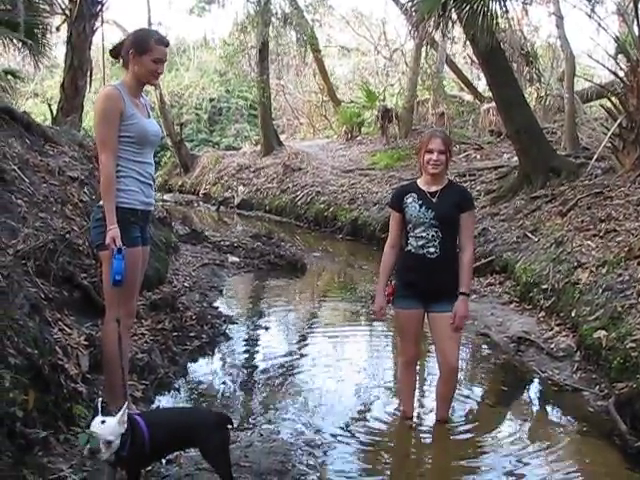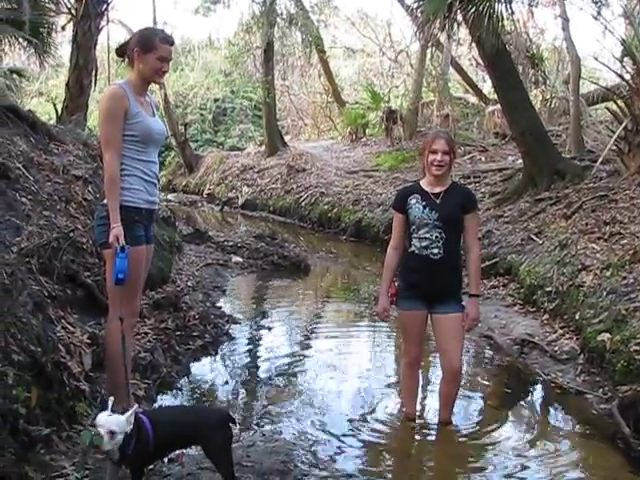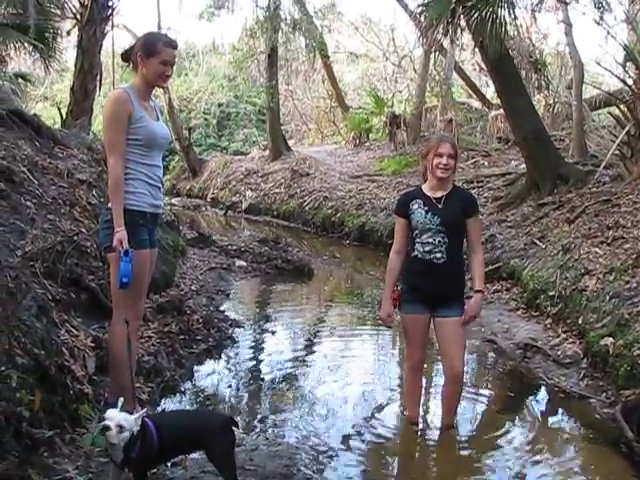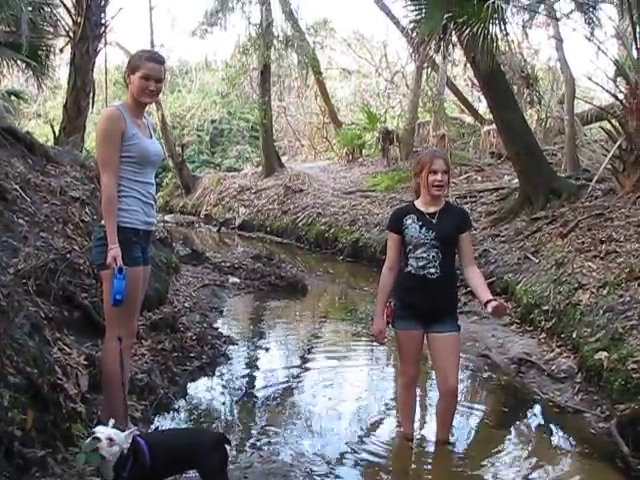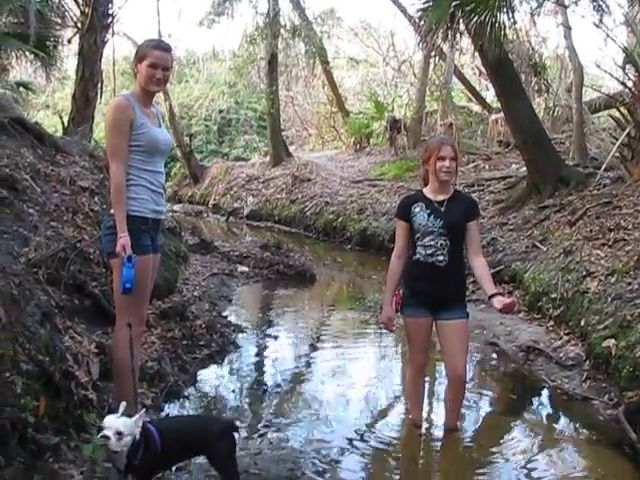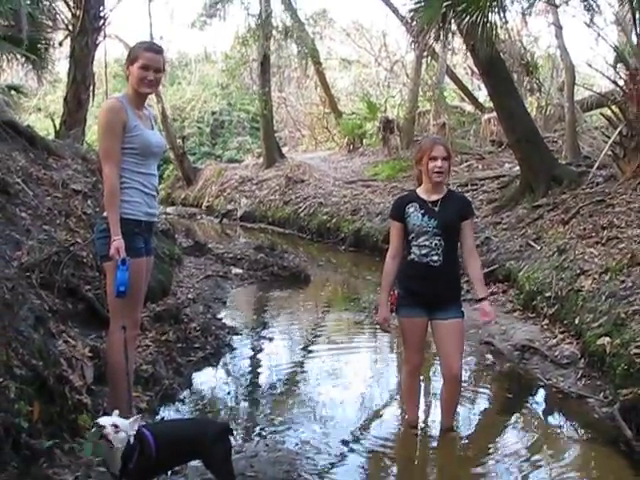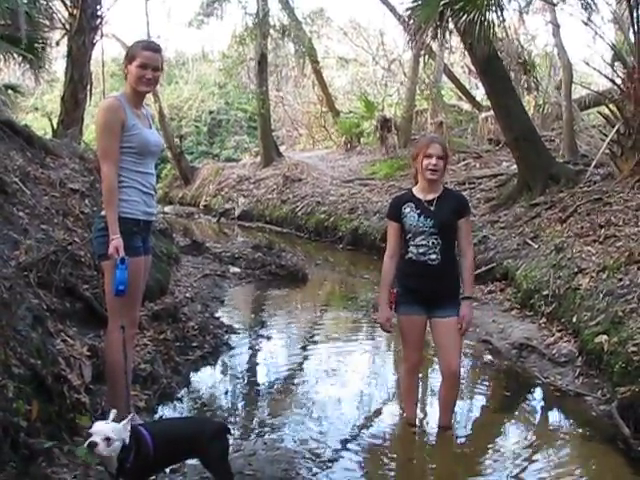
dt=0.3s
person 1, frame 1
left shoulder: (144, 102)
right shoulder: (111, 97)
right elbow: (106, 162)
left wrist: (140, 217)
right wrist: (111, 223)
left hip: (141, 214)
right hip: (120, 214)
left knee: (128, 314)
right knee: (118, 315)
left ankle: (120, 400)
right ankle: (116, 407)
person 1, frame 2
left shoulder: (149, 101)
right shoulder: (117, 95)
right elbow: (111, 160)
left wrist: (144, 215)
right wrist: (115, 221)
left hip: (145, 212)
right hip: (124, 212)
left knee: (131, 312)
right knee: (121, 313)
left ankle: (121, 399)
right ankle: (120, 404)
person 1, frame 3
left shoulder: (154, 106)
right shoulder: (121, 99)
right elbow: (115, 164)
left wrist: (150, 217)
right wrist: (118, 225)
left hip: (150, 216)
right hip: (129, 215)
left knee: (135, 316)
right knee: (125, 316)
left ankle: (123, 402)
right ankle: (124, 408)
person 1, frame 4
left shoulder: (147, 123)
right shoulder: (114, 117)
right elbow: (108, 182)
left wrist: (142, 235)
right wrist: (113, 242)
left hip: (143, 233)
right hip: (122, 233)
left knee: (128, 333)
right knee: (119, 333)
left ankle: (115, 420)
right ankle: (117, 426)
person 1, frame 5
left shoulder: (155, 113)
right shoulder: (123, 107)
right elbow: (117, 171)
left wrist: (151, 224)
right wrist: (122, 231)
left hip: (152, 223)
right hip: (131, 222)
left knee: (137, 321)
right knee: (129, 322)
left ankle: (126, 407)
right ankle: (127, 414)
person 1, frame 6
left shoulder: (148, 115)
right shoulder: (115, 109)
right elbow: (110, 174)
left wrist: (143, 227)
right wrist: (116, 234)
left hip: (145, 225)
right hip: (124, 225)
left knee: (132, 324)
right knee: (124, 324)
left ankle: (120, 411)
right ankle: (123, 416)
person 1, frame 7
left shoulder: (146, 113)
right shoulder: (114, 107)
right elbow: (109, 172)
left wrist: (138, 229)
right wrist: (114, 233)
left hip: (143, 224)
right hip: (122, 224)
left knee: (130, 324)
right knee: (122, 324)
left ankle: (118, 410)
right ankle: (120, 417)
person 2, frame 1
left shoulder: (460, 196)
right shoulder: (403, 194)
left elbow: (467, 248)
right elbow: (392, 245)
left wrist: (463, 296)
right wrist: (380, 291)
left hip: (445, 291)
right hip: (407, 288)
left knee: (450, 365)
right knee: (408, 357)
left ankle: (441, 422)
right ankle: (406, 418)
person 2, frame 2
left shoulder: (463, 197)
right shoulder: (406, 195)
left elbow: (473, 249)
right elbow: (395, 246)
left wrist: (474, 297)
right wrist: (383, 292)
left hip: (448, 292)
right hip: (411, 289)
left knee: (453, 366)
right knee: (411, 357)
left ankle: (444, 423)
right ankle: (408, 419)
person 2, frame 3
left shoulder: (465, 200)
right shoulder: (409, 200)
left elbow: (476, 251)
right elbow: (398, 251)
left wrist: (477, 292)
right wrist: (387, 297)
left hip: (451, 296)
right hip: (414, 293)
left knee: (456, 370)
right knee: (414, 361)
left ankle: (446, 427)
right ankle: (411, 424)
person 2, frame 4
left shoulder: (458, 216)
right shoulder: (401, 216)
left elbow: (469, 265)
right elbow: (390, 267)
left wrist: (488, 300)
right wrist: (379, 313)
left hip: (444, 312)
right hip: (407, 309)
left knee: (450, 385)
right knee: (408, 376)
left ankle: (442, 442)
right ankle: (406, 438)
person 2, frame 5
left shoulder: (466, 204)
right shoulder: (410, 204)
left elbow: (475, 255)
right elbow: (399, 254)
left wrist: (493, 294)
right wrist: (388, 300)
left hip: (453, 299)
right hip: (416, 296)
left knee: (458, 372)
right knee: (417, 364)
left ankle: (450, 429)
right ankle: (415, 426)
person 2, frame 6
left shoulder: (460, 204)
right shoulder: (404, 204)
left elbow: (470, 254)
right elbow: (394, 255)
left wrist: (482, 298)
right wrist: (383, 301)
left hip: (447, 299)
right hip: (411, 296)
left knee: (453, 372)
right knee: (412, 364)
left ankle: (446, 429)
right ankle: (411, 426)
person 2, frame 7
left shoulder: (456, 202)
right shoulder: (400, 204)
left elbow: (466, 253)
right elbow: (391, 255)
left wrist: (467, 299)
right wrist: (383, 303)
left hip: (446, 297)
right hip: (409, 295)
left knee: (452, 370)
right knee: (411, 363)
left ankle: (444, 427)
right ankle: (409, 424)
